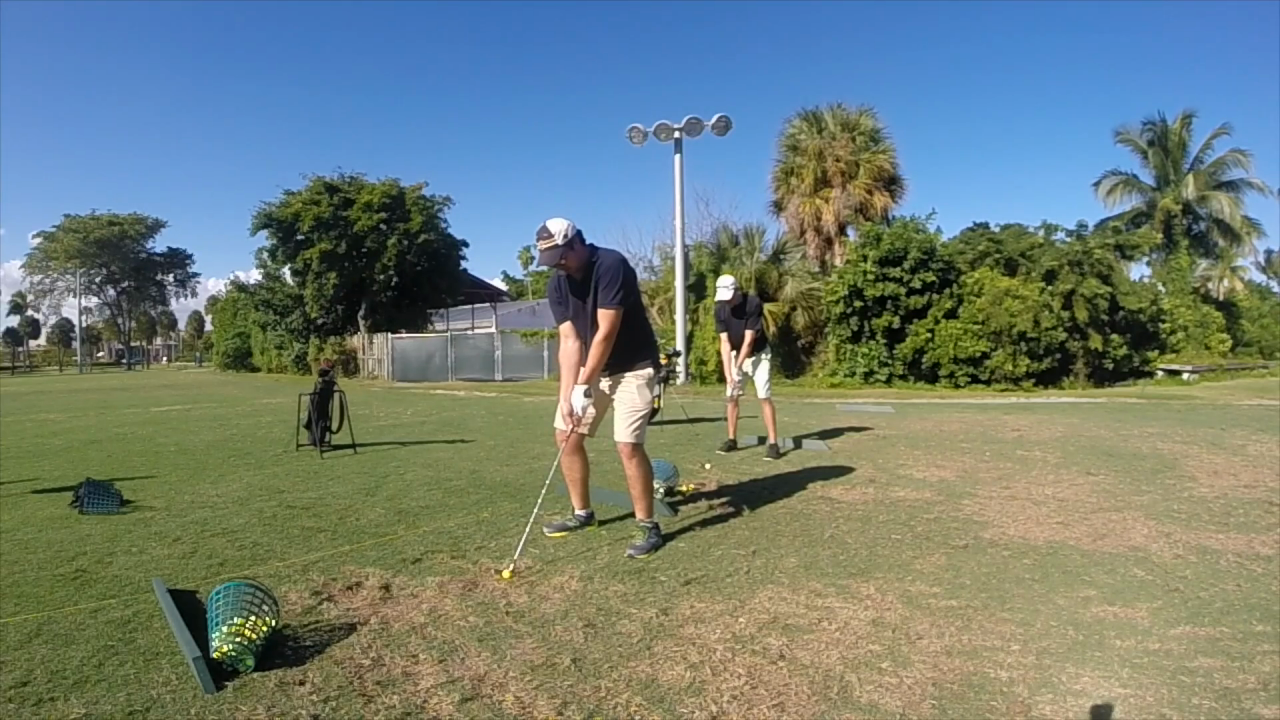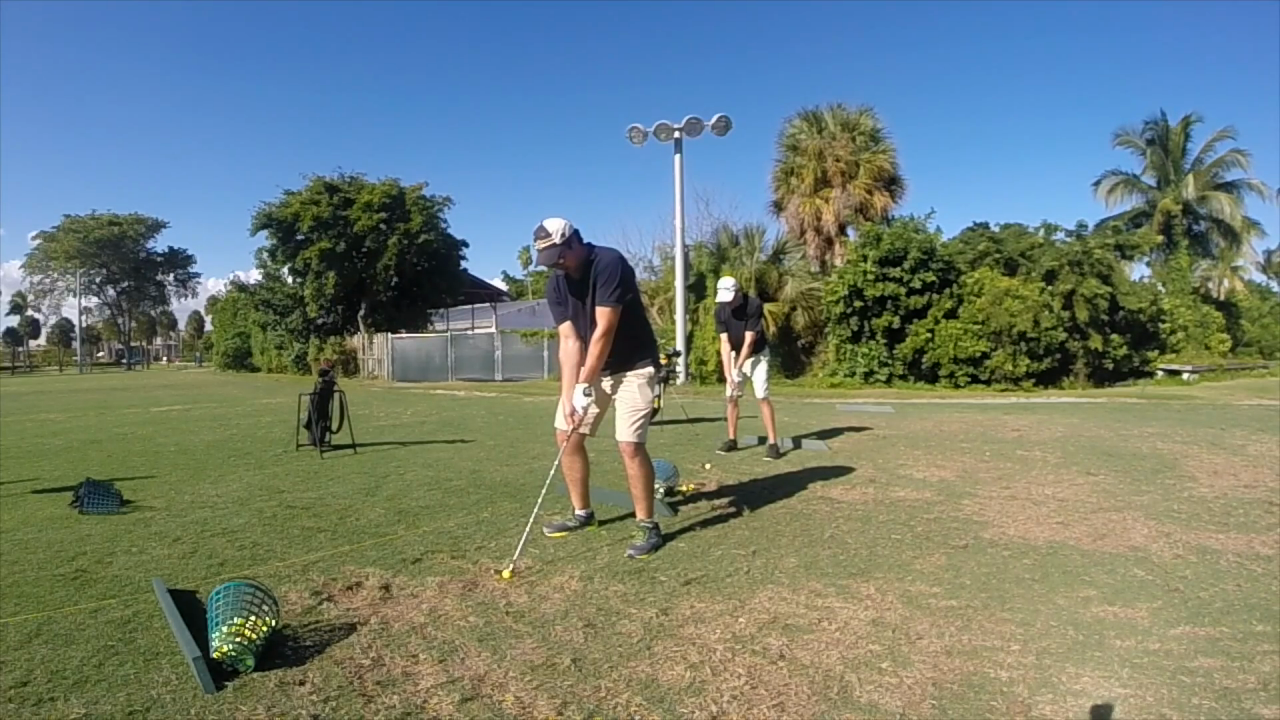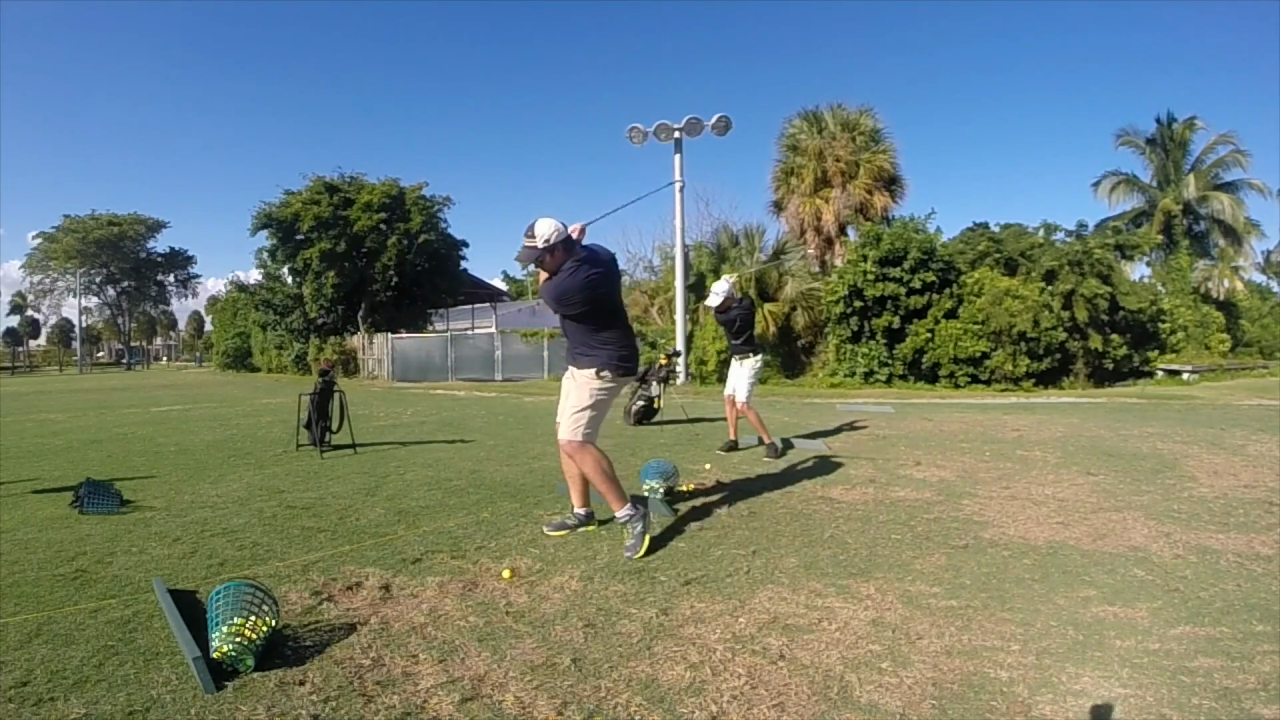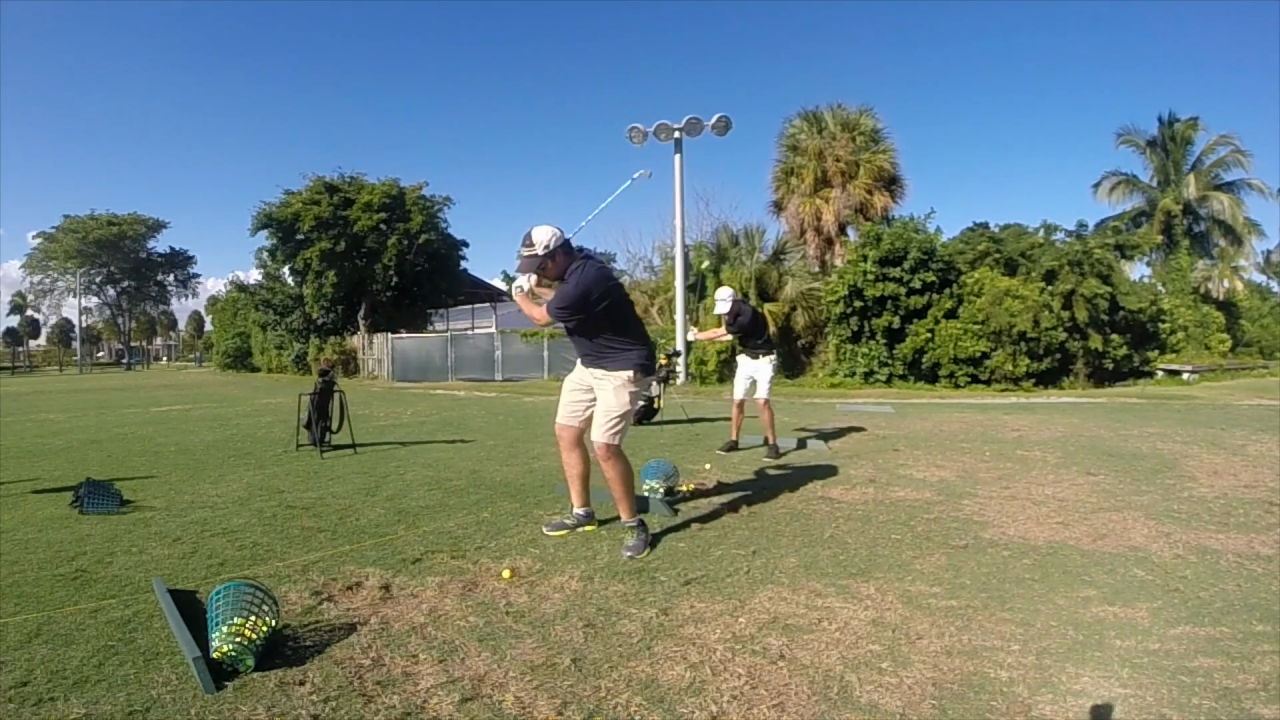
dt=0.7s
person 1, frame 1
left shoulder: (612, 265)
right shoulder: (558, 283)
left elbow: (606, 333)
right elbow: (570, 341)
left wrist: (583, 388)
right wrist: (565, 396)
left hip: (633, 367)
right hip: (591, 365)
left knee: (628, 445)
right knee: (567, 436)
left ankle: (648, 526)
right ankle: (582, 513)
person 1, frame 2
left shoulder: (610, 264)
right shoulder: (556, 284)
left elbow: (604, 332)
right elbow: (569, 340)
left wrist: (584, 388)
right wrist: (567, 395)
left hip: (633, 366)
right hip: (590, 366)
left knee: (629, 445)
right knee: (567, 436)
left ankle: (647, 526)
right ankle: (582, 514)
person 1, frame 3
left shoulder: (566, 285)
right shoulder: (598, 255)
left elbow: (545, 285)
right wrist: (575, 238)
left hip: (602, 366)
right hip: (585, 362)
left knee: (572, 441)
right knee: (567, 437)
left ankle: (631, 515)
right ankle: (582, 513)
person 1, frame 4
left shoulder: (582, 283)
right shoulder: (579, 267)
left elbow: (543, 317)
left wrist: (520, 296)
right wrist: (534, 288)
left hip: (623, 367)
right hip: (591, 364)
left knee: (606, 445)
right knee: (566, 433)
left ankle: (634, 525)
right ankle: (582, 513)
person 2, frame 1
left shoulder: (753, 304)
right shoulder: (720, 310)
left elbow: (749, 339)
right elbow: (725, 342)
left wrist: (737, 368)
right wrist: (727, 373)
left hip: (759, 355)
right hip: (736, 354)
left knee: (764, 397)
right knee: (732, 397)
left ankle: (773, 443)
right ankle: (731, 439)
person 2, frame 2
left shoulder: (754, 306)
right shoulder: (720, 311)
left elbow: (749, 340)
right elbow: (725, 343)
left wrist: (738, 369)
right wrist: (728, 372)
left hip: (757, 356)
right hip: (735, 355)
left knee: (762, 397)
right knee: (731, 397)
left ankle: (772, 443)
right ankle: (732, 439)
person 2, frame 3
left shoulder: (729, 318)
right shoulder: (746, 302)
left elbow: (716, 312)
left wrist: (725, 284)
right wrist: (729, 285)
left hip: (747, 362)
right hip: (738, 359)
left knee: (742, 405)
right knee: (729, 398)
left ankle: (770, 443)
right ankle: (733, 440)
person 2, frame 4
left shoulder: (748, 315)
right shoulder: (732, 312)
left elbow: (720, 333)
right elbow: (728, 335)
left wrist: (696, 336)
right wrist: (700, 335)
left hip: (764, 360)
right hip: (745, 359)
left knee: (762, 401)
right knee: (738, 401)
left ankle: (772, 443)
right ankle: (734, 440)
